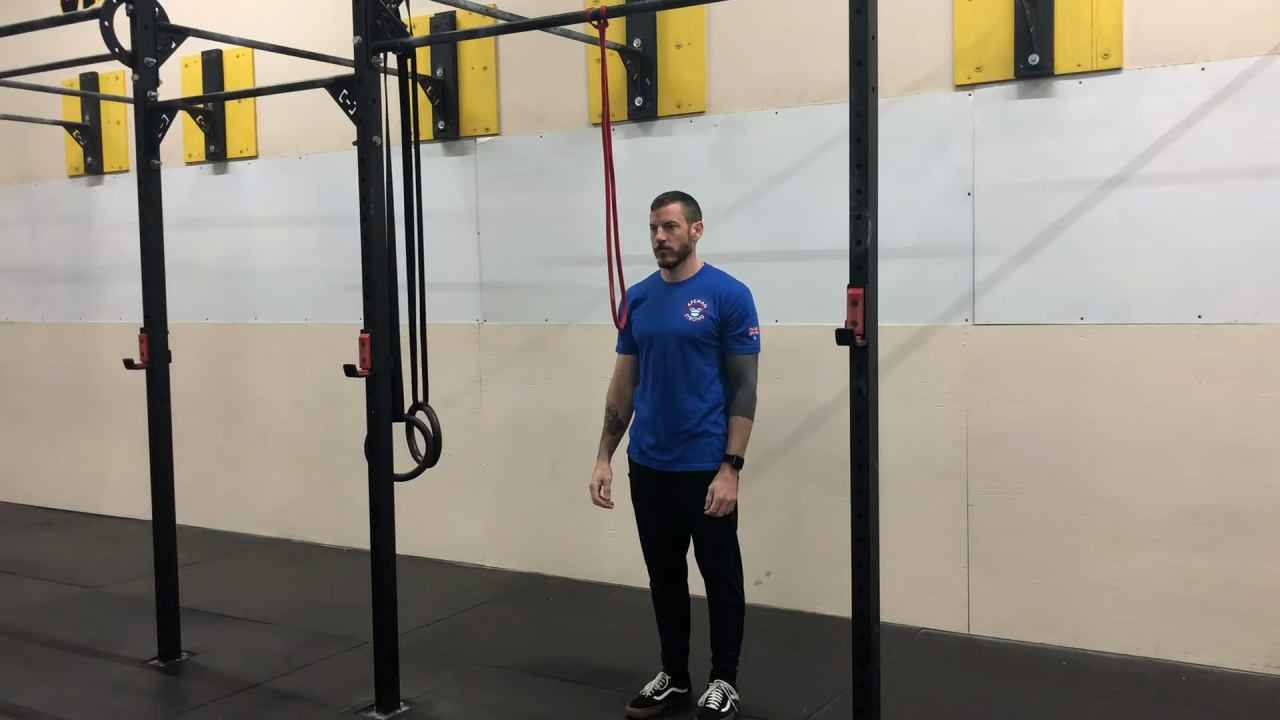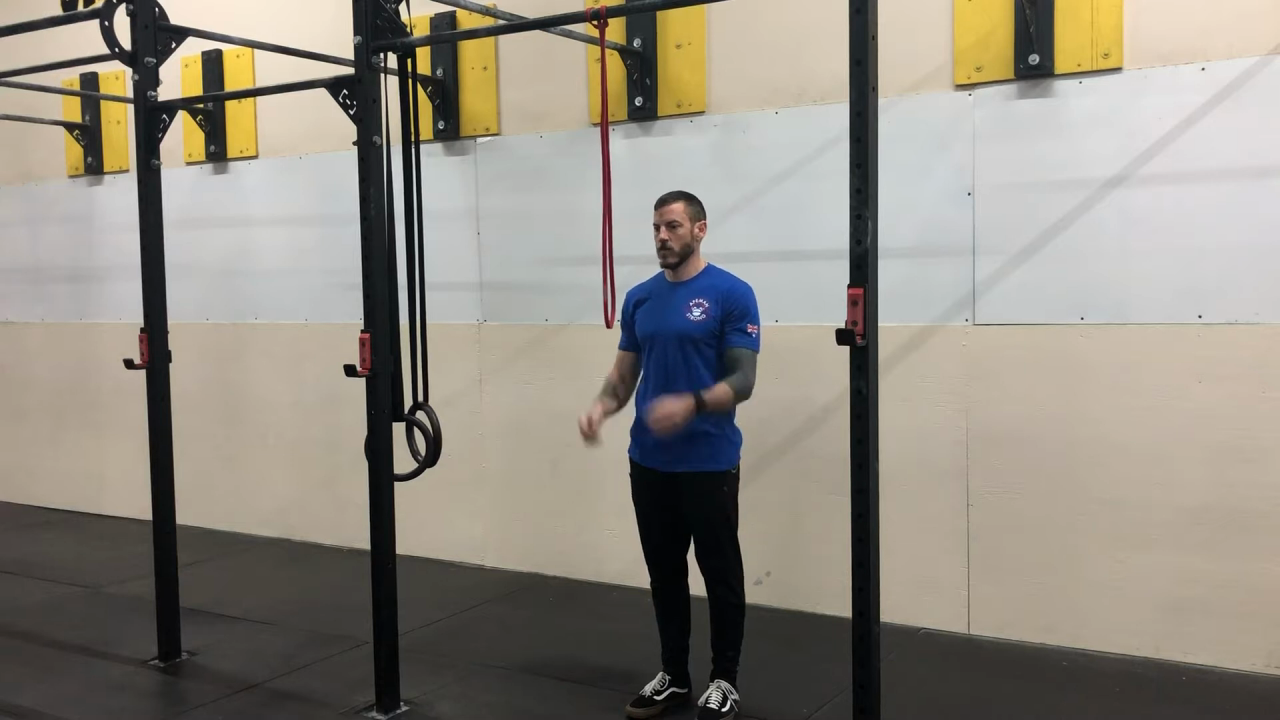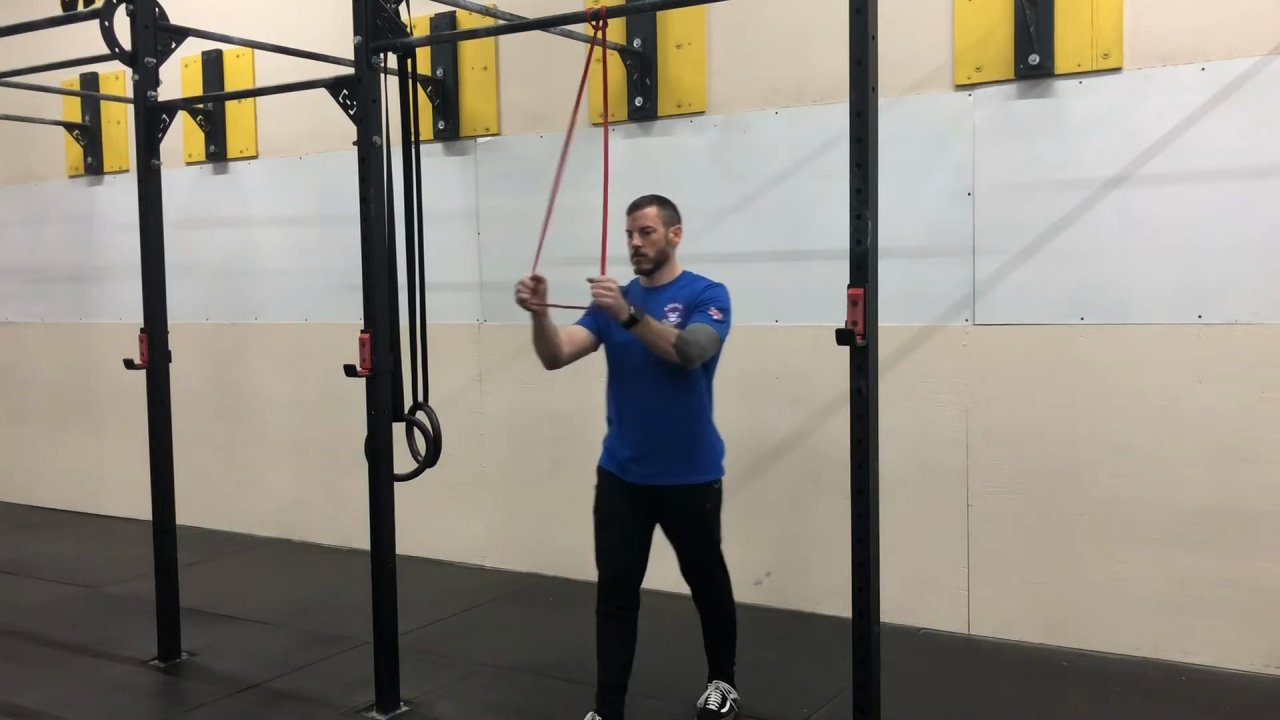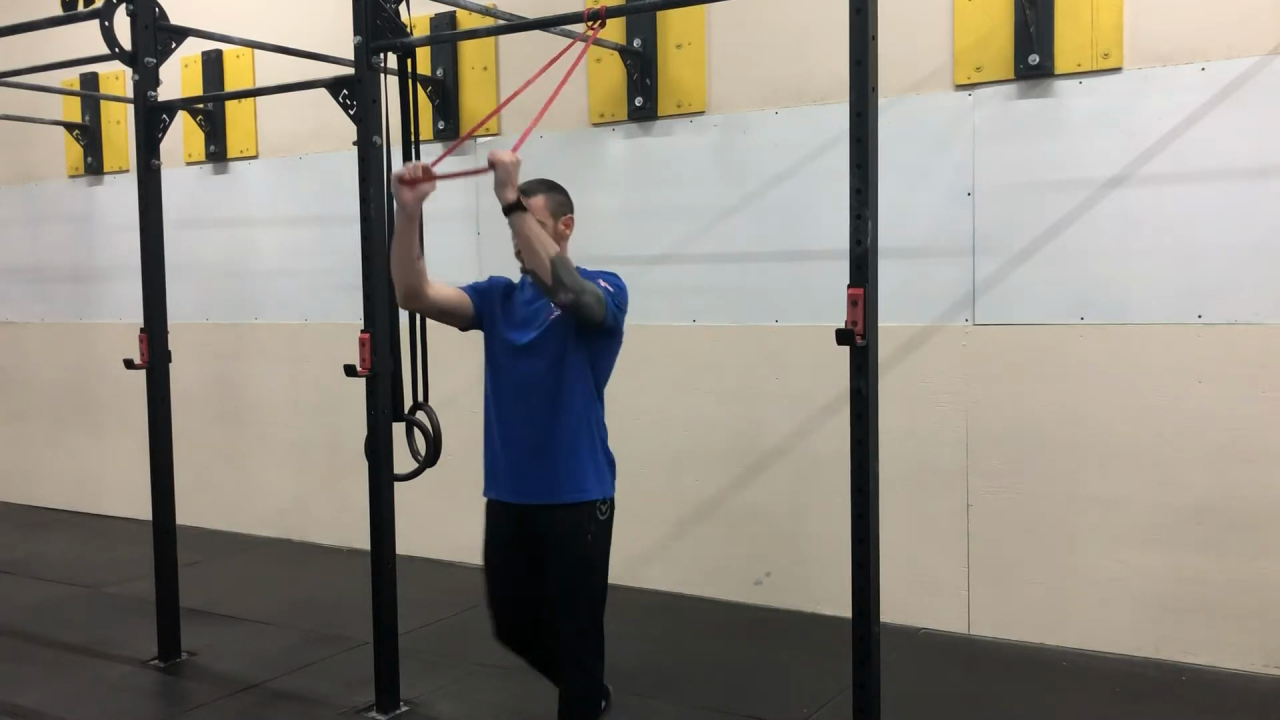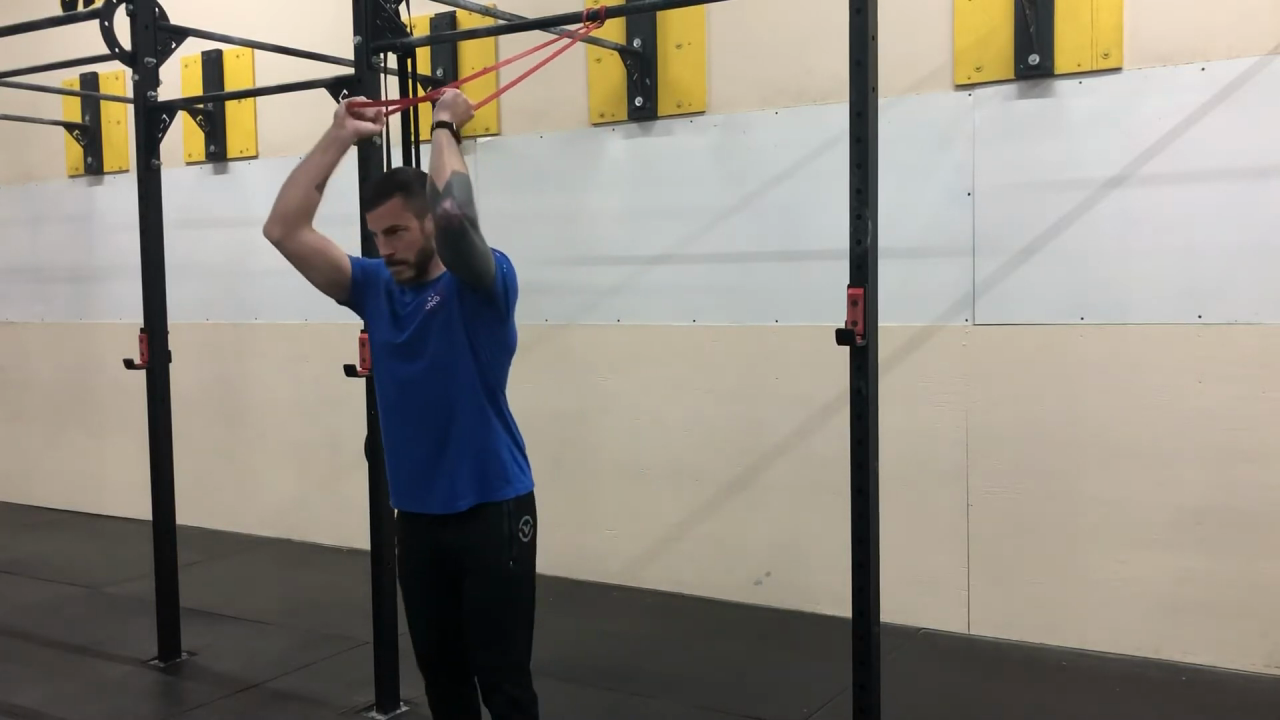
dt=1s
person 1, frame 1
left shoulder: (728, 295)
right shoulder: (637, 299)
left elbow: (743, 388)
right elbow: (623, 385)
left wrist: (731, 467)
right wrist: (604, 456)
left hip: (705, 466)
right hip: (648, 464)
left knee: (720, 576)
right knee: (664, 575)
right ankle: (673, 676)
person 1, frame 2
left shoulder: (731, 294)
right shoulder: (639, 298)
left elbow: (743, 380)
right elbow: (625, 374)
left wrist: (691, 403)
right wrist: (601, 408)
left hip: (708, 464)
right hip: (648, 462)
left knee: (720, 574)
right knee: (664, 573)
right ankle: (673, 675)
person 1, frame 3
left shoulder: (707, 296)
right shoulder: (611, 300)
left elbow: (690, 353)
right elbow: (556, 356)
left wrist: (628, 315)
right wrist: (538, 313)
left hip: (689, 475)
right hip: (621, 473)
left knee: (707, 583)
right knee: (615, 590)
person 1, frame 4
left shoulder: (602, 291)
right shoulder: (497, 297)
left elbow: (565, 289)
right elbow: (415, 295)
left wrist: (512, 200)
right wrist: (408, 211)
left hip: (576, 498)
right hip: (507, 495)
left knee: (574, 634)
right knee: (514, 626)
person 1, frame 5
left shoulder: (484, 282)
right shoulder: (373, 289)
left elbow: (455, 215)
right elbow: (284, 228)
left wrist: (445, 126)
right wrist: (341, 135)
left hip: (493, 510)
right hip: (418, 513)
right knee: (439, 663)
